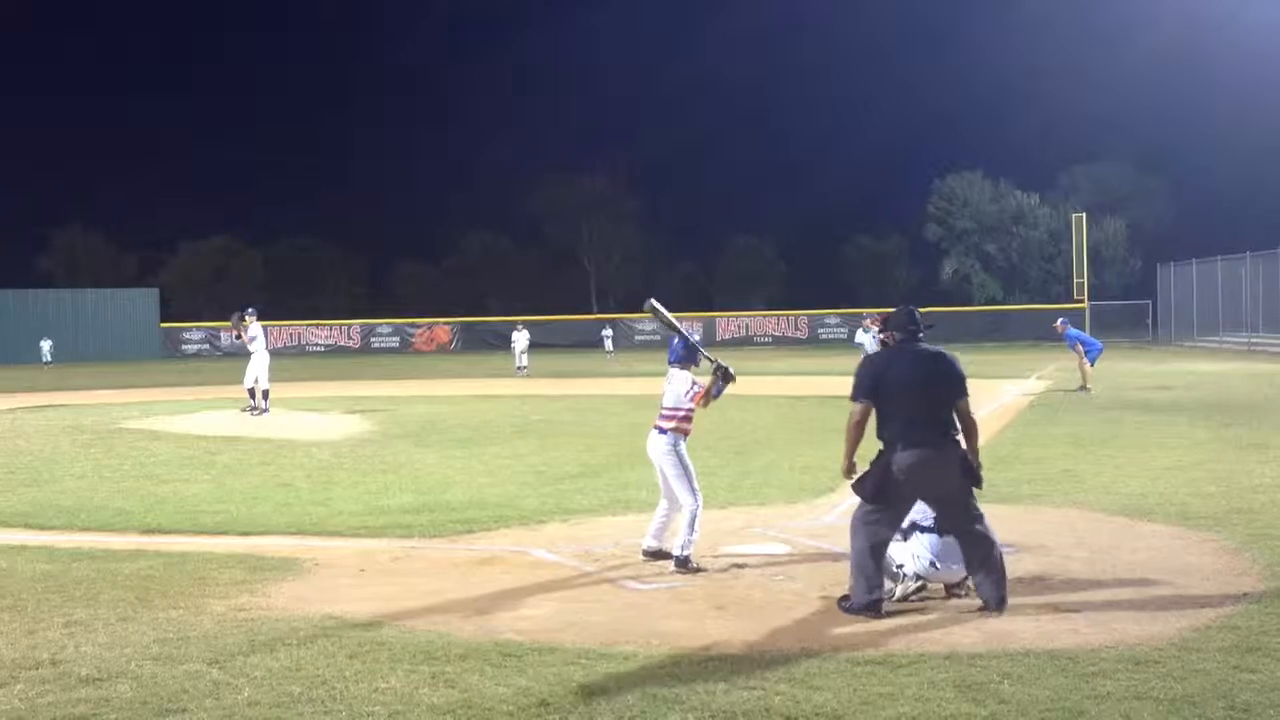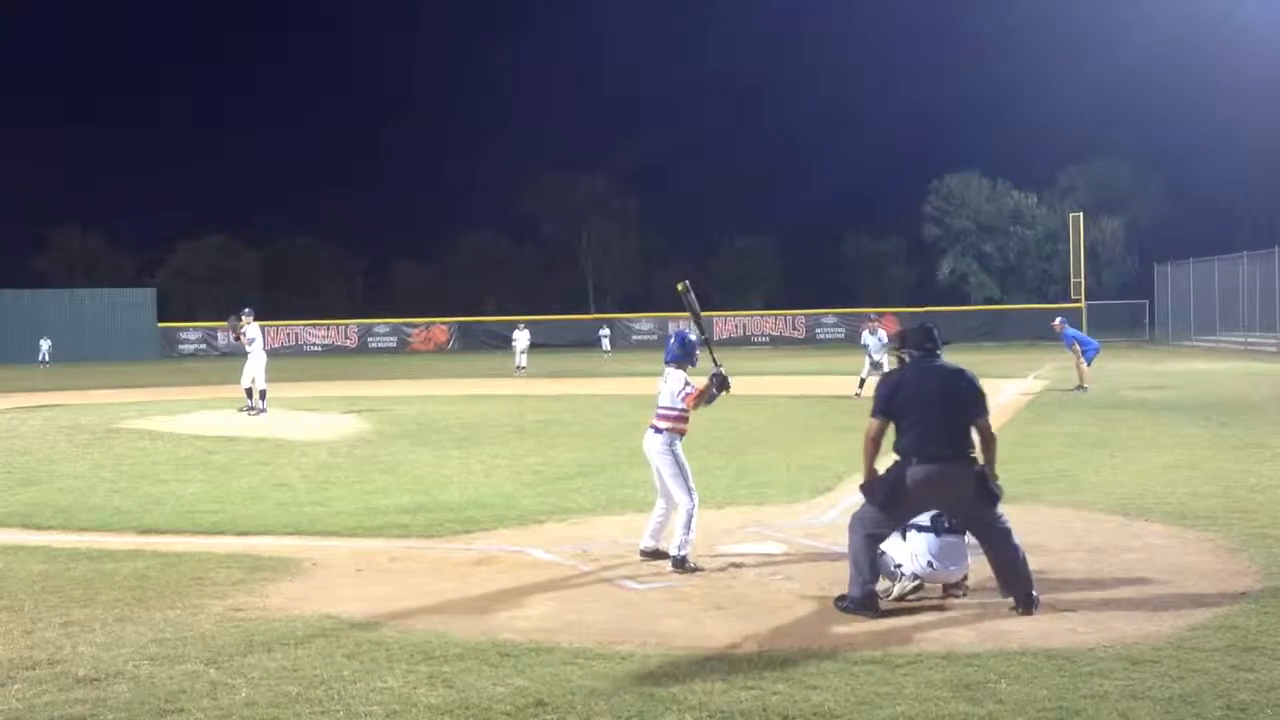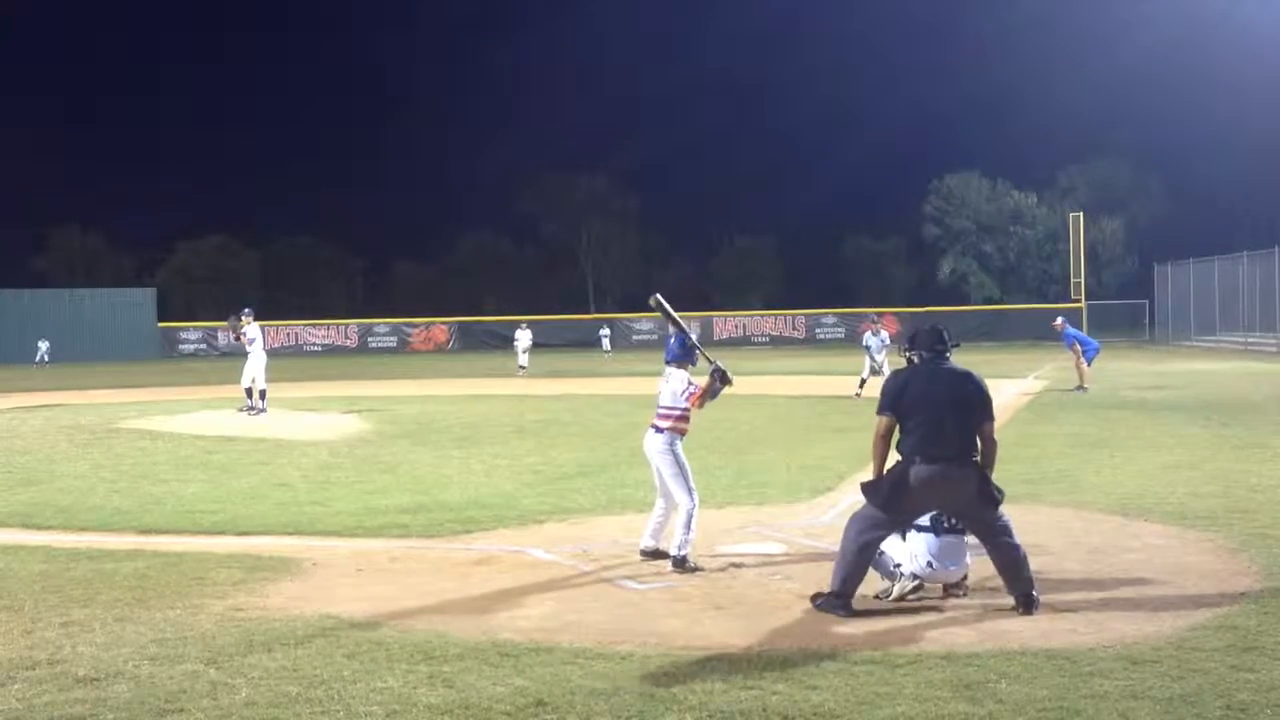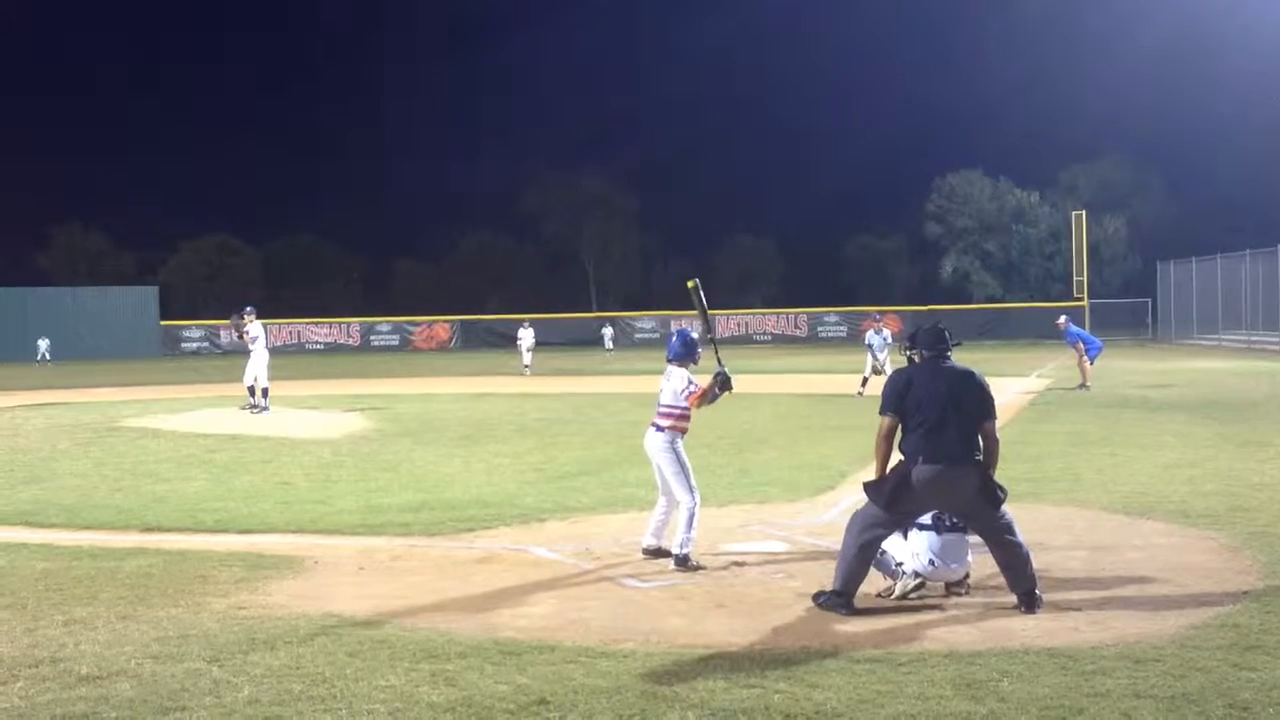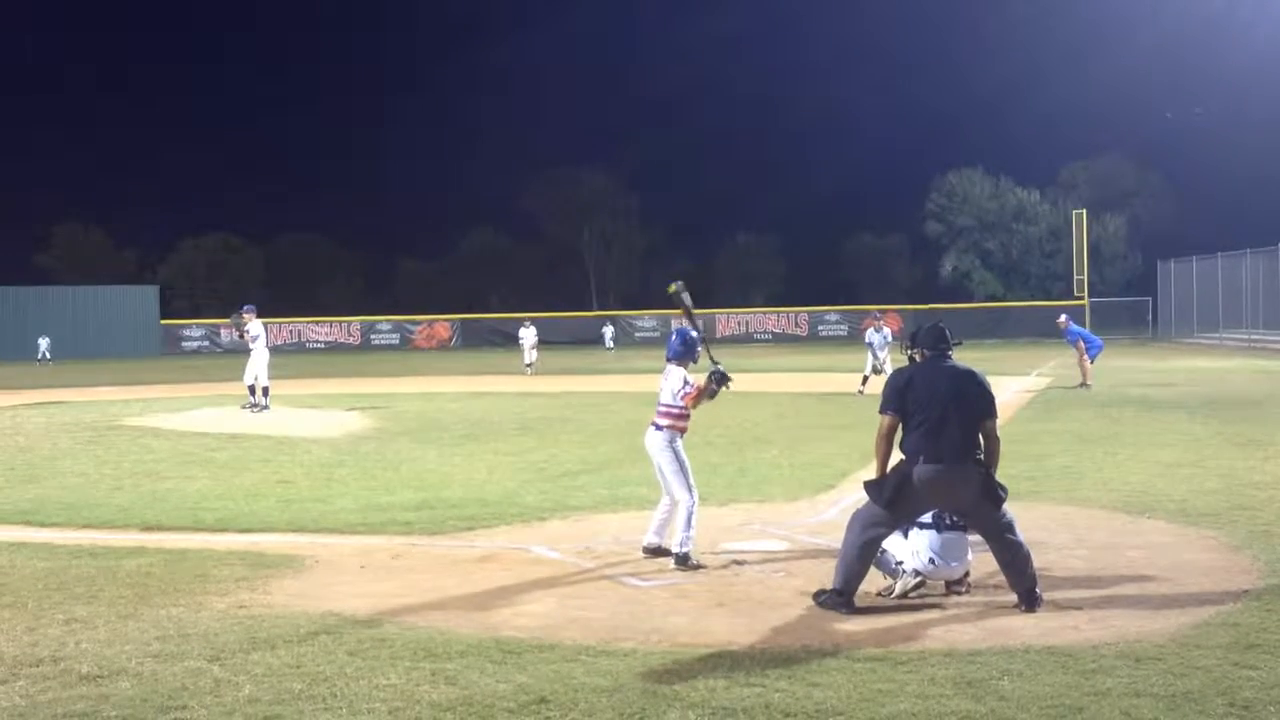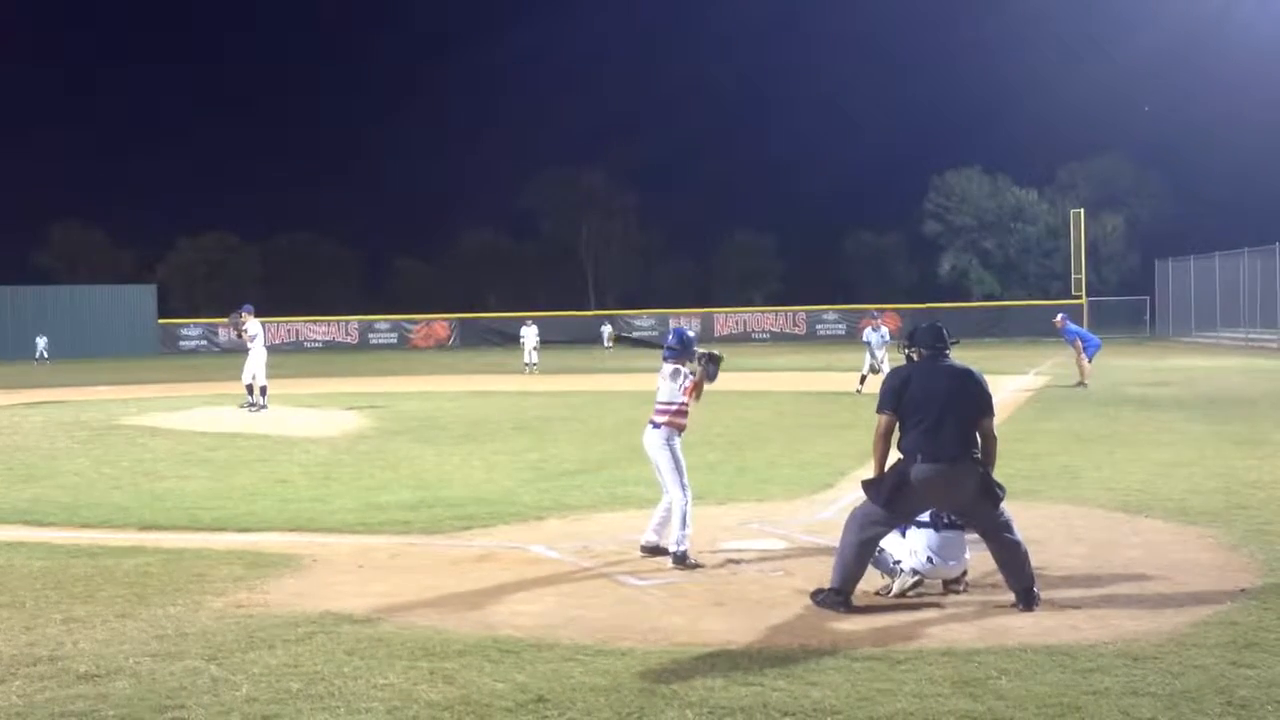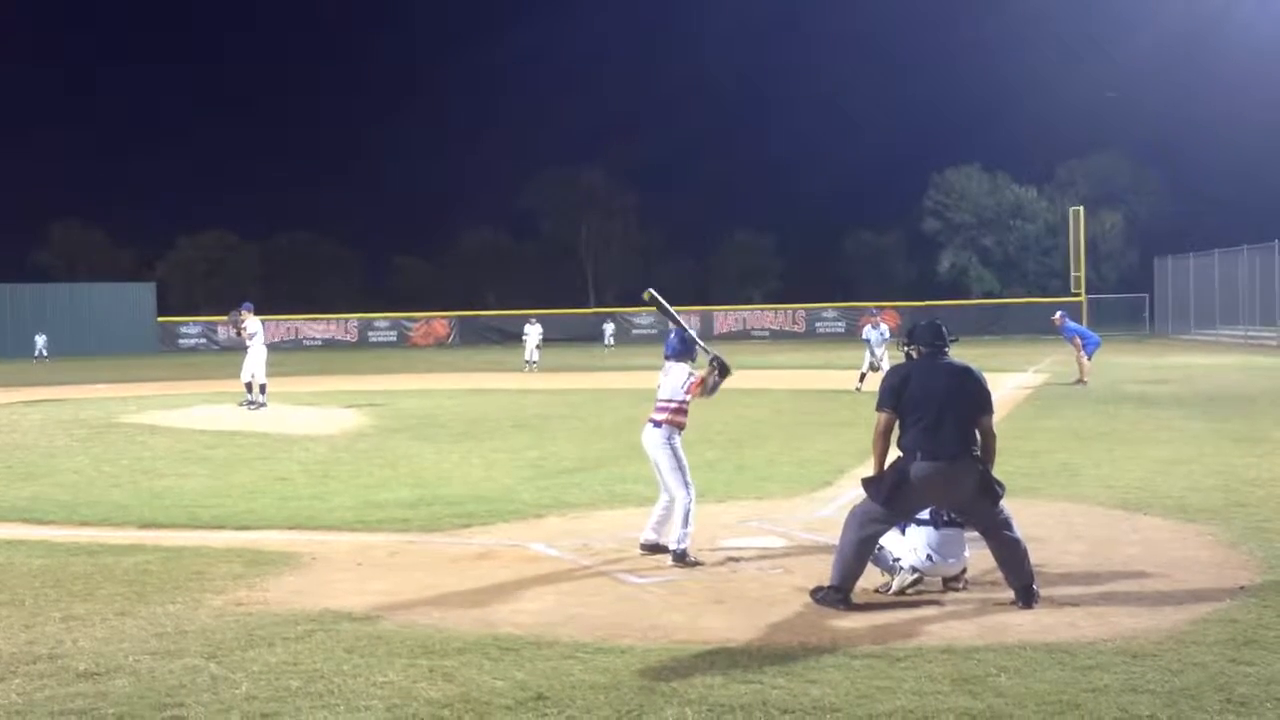
dt=0.4s
person 1, frame 1
left shoulder: (876, 363)
right shoulder: (944, 361)
left elbow: (858, 417)
right elbow: (965, 416)
left wrist: (847, 458)
right wrist: (973, 455)
left hip: (901, 461)
right hip: (945, 458)
left knee: (868, 527)
right knee: (970, 525)
left ankle: (865, 600)
right ankle: (996, 596)
person 1, frame 2
left shoulder: (894, 380)
right shoulder: (963, 378)
left elbow: (874, 434)
right elbow: (986, 432)
left wrist: (868, 471)
right wrist: (989, 470)
left hip: (914, 474)
right hip: (961, 473)
left knee: (864, 526)
right knee: (995, 531)
left ankle: (861, 598)
right ankle: (1025, 597)
person 1, frame 3
left shoulder: (901, 380)
right shoulder: (972, 382)
left elbow: (883, 433)
right elbow: (989, 439)
left wrist: (877, 478)
right wrist: (984, 478)
left hip: (917, 474)
right hip: (964, 475)
left knee: (863, 528)
right knee: (998, 532)
left ankle: (839, 597)
right ankle: (1026, 596)
person 1, frame 4
left shoulder: (902, 379)
right shoulder: (974, 380)
left elbow: (886, 434)
right elbow: (990, 438)
left wrist: (879, 478)
right wrist: (986, 479)
left hip: (918, 474)
right hip: (965, 474)
left knee: (864, 527)
right knee: (1001, 531)
left ankle: (840, 596)
right ankle: (1029, 595)
person 1, frame 5
left shoulder: (903, 378)
right shoulder: (975, 379)
left elbow: (886, 432)
right elbow: (991, 437)
left wrist: (880, 477)
right wrist: (988, 478)
left hip: (919, 473)
right hip: (967, 474)
left knee: (865, 525)
right knee: (1001, 530)
left ankle: (840, 594)
right ankle: (1029, 594)
person 1, frame 6
left shoulder: (900, 377)
right shoulder: (972, 378)
left elbow: (883, 431)
right elbow: (988, 435)
left wrist: (878, 477)
right wrist: (985, 476)
left hip: (917, 473)
right hip: (964, 473)
left knee: (863, 525)
right knee: (999, 529)
left ankle: (838, 593)
right ankle: (1026, 593)
person 1, frame 7
left shoulder: (900, 375)
right shoulder: (971, 376)
left elbow: (883, 429)
right elbow: (988, 433)
left wrist: (878, 475)
right wrist: (984, 475)
left hip: (916, 471)
right hip: (964, 471)
left knee: (863, 522)
right knee: (999, 526)
left ankle: (838, 591)
right ankle: (1026, 591)
person 2, frame 1
left shoulder: (676, 375)
right shoulder: (682, 376)
left elbow: (703, 397)
right elbow: (703, 401)
left wrist: (721, 381)
right wrist: (715, 377)
left hip: (659, 440)
right hip: (669, 443)
left knee: (671, 499)
right knee: (692, 501)
left ankle: (651, 547)
right ankle: (682, 558)
person 2, frame 2
left shoulder: (672, 374)
right shoulder: (678, 376)
left elbow: (699, 400)
right elbow: (694, 403)
left wrist: (717, 388)
right wrist: (711, 382)
left hip: (655, 439)
right hip: (665, 442)
left knee: (667, 497)
right knee: (688, 500)
left ankle: (649, 547)
right ankle: (679, 557)
person 2, frame 3
left shoulder: (672, 374)
right shoulder: (680, 376)
left elbow: (701, 397)
right elbow: (698, 402)
left wrist: (719, 384)
right wrist: (712, 378)
left hip: (656, 439)
right hip: (666, 442)
left knee: (667, 497)
right knee: (688, 500)
left ankle: (649, 546)
right ankle: (679, 557)
person 2, frame 4
left shoulder: (673, 372)
right shoulder: (681, 375)
left elbow: (700, 400)
right elbow: (697, 402)
left wrist: (719, 388)
right wrist: (715, 380)
left hip: (656, 437)
right hip: (667, 440)
left knee: (669, 496)
right knee: (689, 498)
left ankle: (651, 544)
right ankle: (681, 555)
person 2, frame 5
left shoulder: (673, 372)
right shoulder: (678, 374)
left elbow: (698, 396)
right elbow: (692, 403)
left wrist: (716, 383)
right wrist: (710, 380)
left hip: (658, 437)
right hip: (666, 439)
left knee: (672, 495)
right knee: (688, 497)
left ankle: (652, 543)
right ankle: (682, 554)
person 2, frame 6
left shoulder: (670, 369)
right shoulder: (677, 370)
left elbow: (698, 383)
right elbow: (695, 395)
left wrist: (707, 366)
right wrist: (702, 367)
left hip: (657, 435)
right hip: (664, 437)
left knee: (672, 494)
right knee: (682, 495)
left ankle: (650, 542)
right ankle: (679, 553)
person 2, frame 7
left shoulder: (671, 369)
right shoulder: (680, 370)
left elbow: (704, 391)
right elbow: (699, 391)
left wrist: (718, 375)
right wrist: (711, 368)
left hip: (655, 433)
right hip: (664, 436)
left knee: (670, 492)
right knee: (685, 493)
left ankle: (649, 540)
right ankle: (679, 551)
